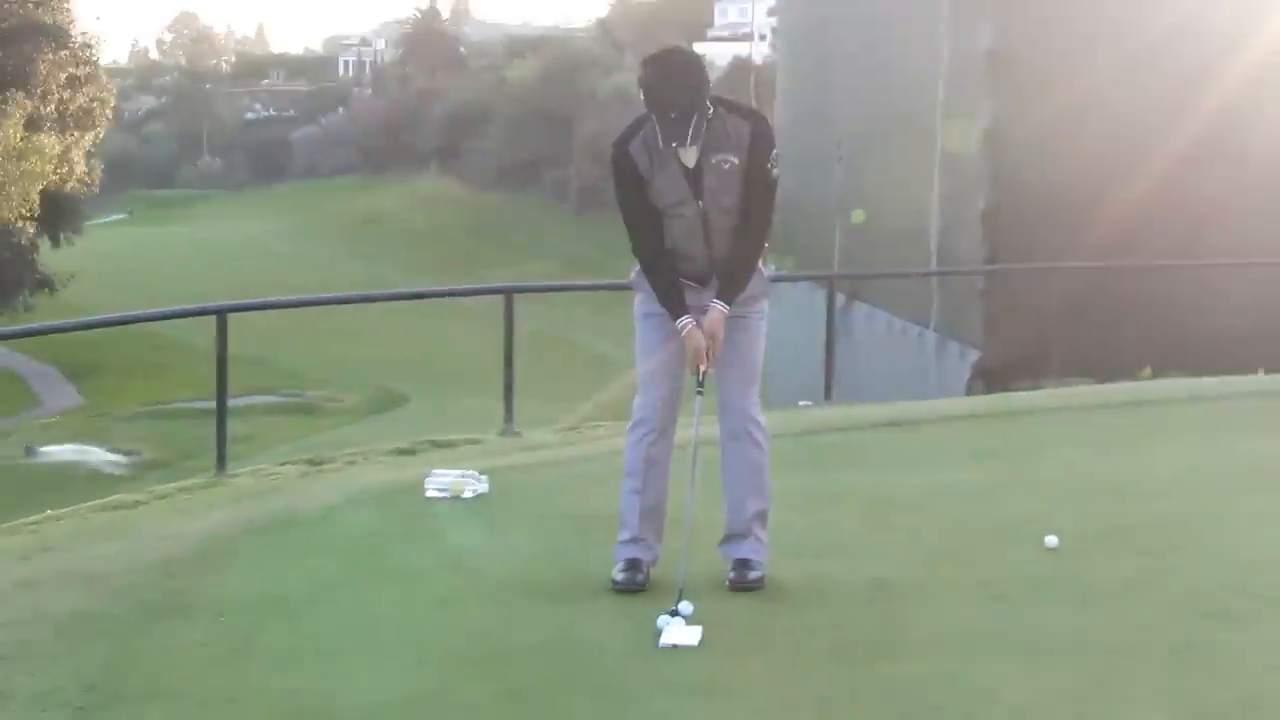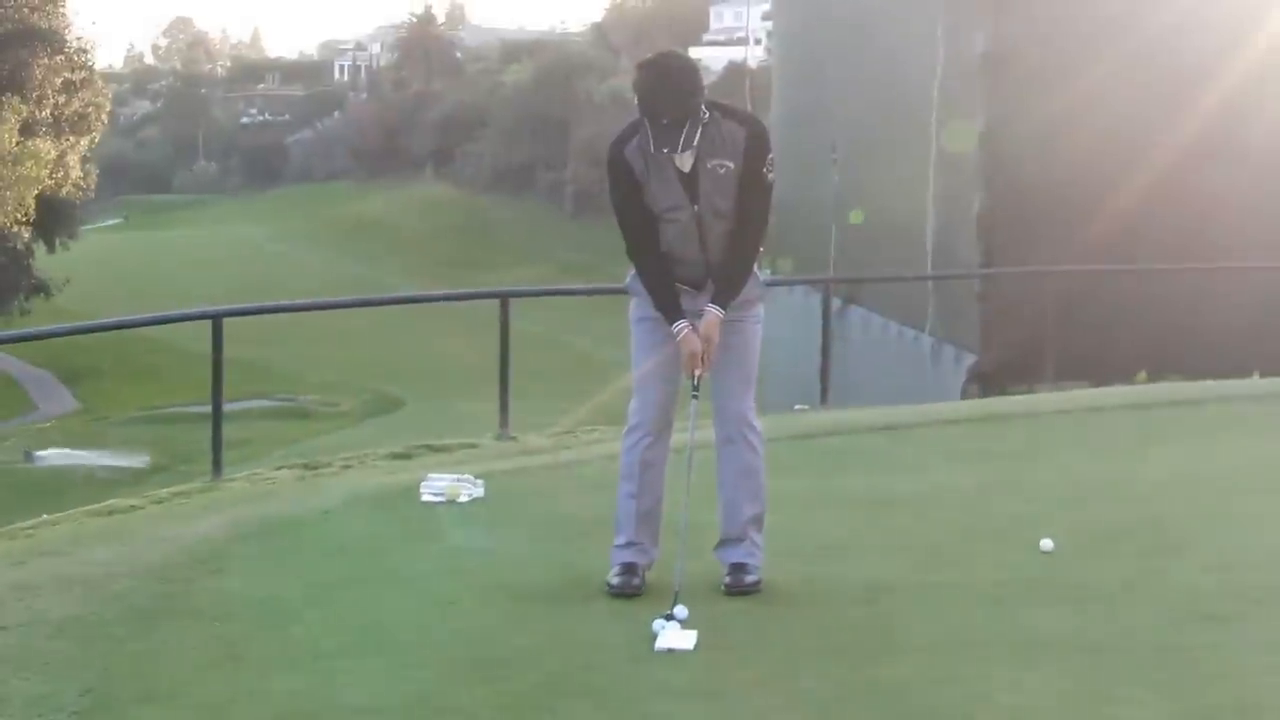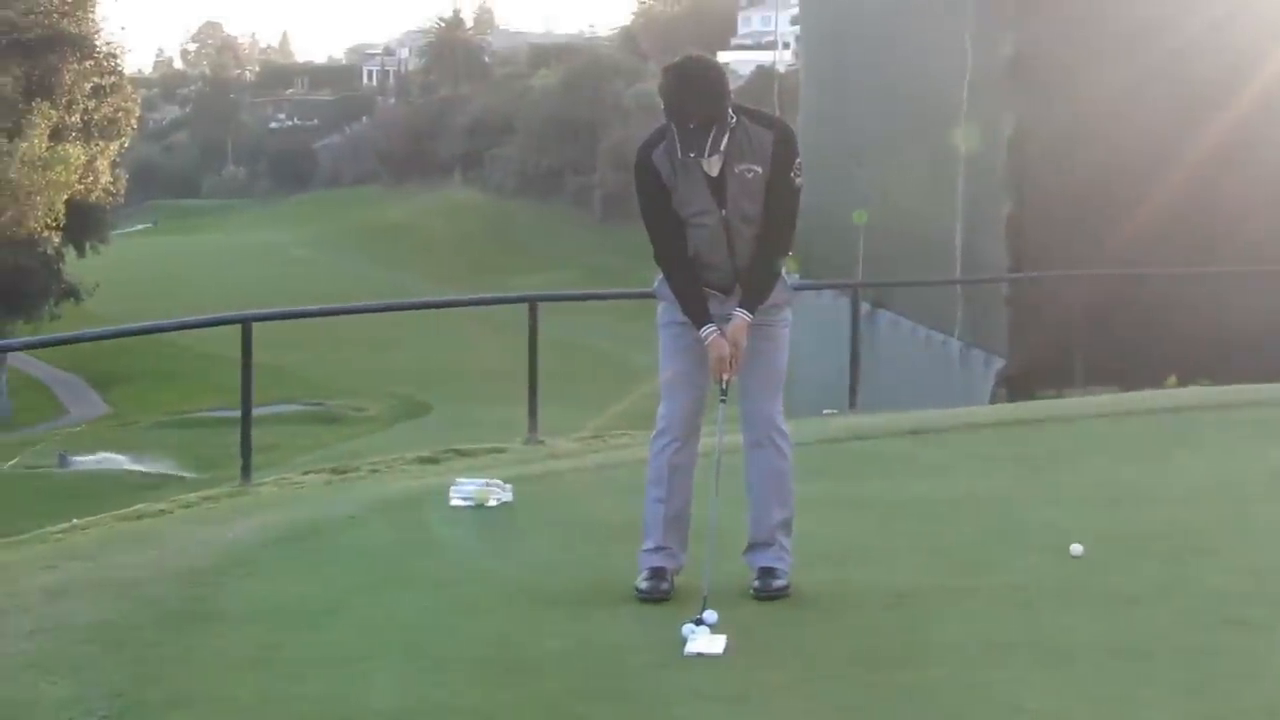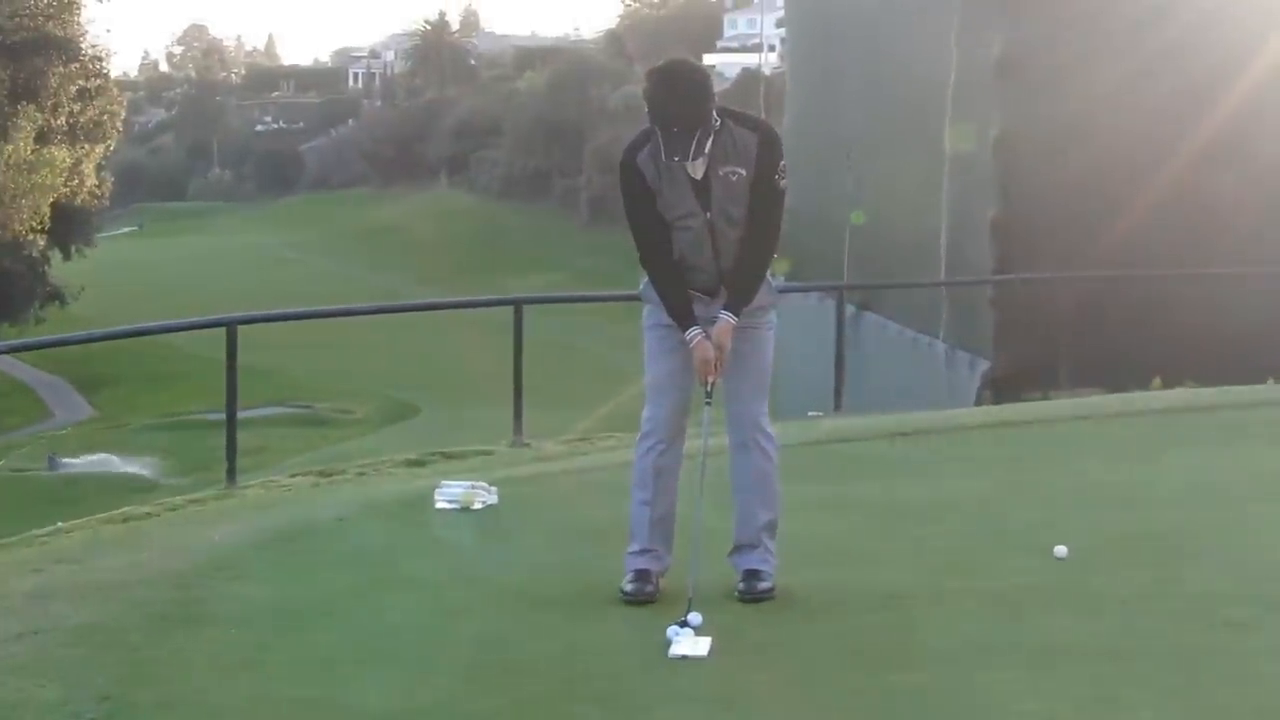
dt=0.3s
person 1, frame 1
left shoulder: (750, 130)
right shoulder: (631, 147)
left elbow: (755, 226)
right elbow: (646, 242)
left wrist: (720, 306)
right wrist: (684, 320)
left hip: (738, 287)
right hip: (664, 290)
left knee: (742, 416)
right knee: (651, 416)
left ankle: (747, 550)
right ankle: (635, 551)
person 1, frame 2
left shoulder: (746, 135)
right shoulder: (626, 151)
left elbow: (751, 231)
right elbow: (641, 247)
left wrist: (715, 310)
right wrist: (679, 325)
left hip: (733, 290)
right hip: (659, 292)
left knee: (738, 419)
right knee: (646, 419)
left ankle: (743, 552)
right ankle: (630, 554)
person 1, frame 3
left shoulder: (774, 139)
right shoulder: (654, 155)
left elbow: (779, 235)
right elbow: (668, 251)
left wrist: (743, 315)
right wrist: (708, 329)
left hip: (760, 295)
right hip: (687, 298)
left knee: (766, 424)
right knee: (674, 424)
left ankle: (771, 557)
right ankle: (659, 558)
person 1, frame 4
left shoulder: (759, 141)
right shoulder: (639, 159)
left elbow: (764, 238)
right elbow: (654, 254)
left wrist: (728, 317)
right wrist: (692, 331)
left hip: (746, 297)
right hip: (672, 299)
left knee: (752, 425)
right knee: (660, 425)
left ankle: (757, 559)
right ankle: (644, 561)
